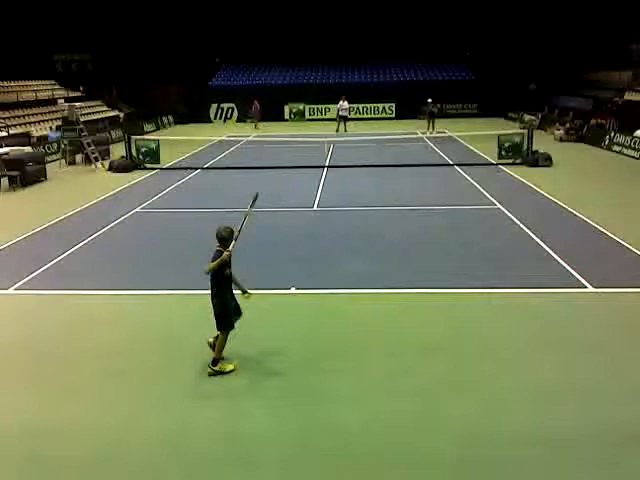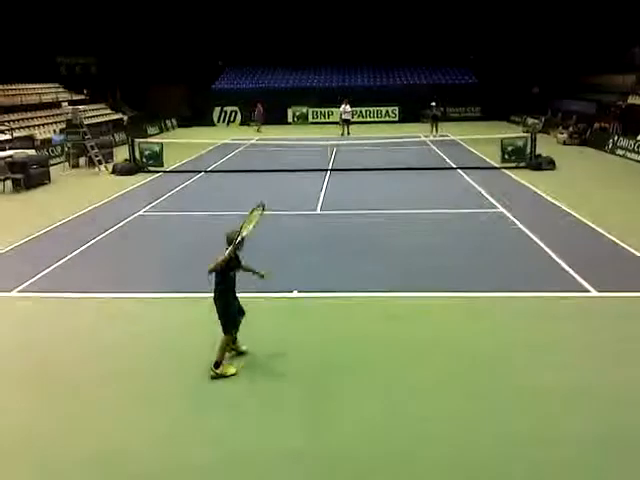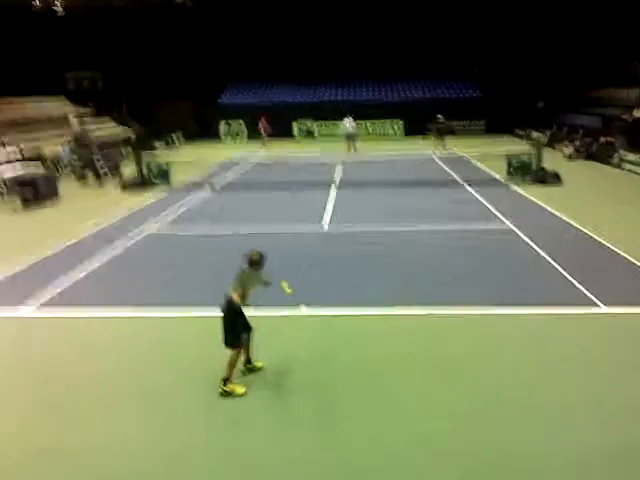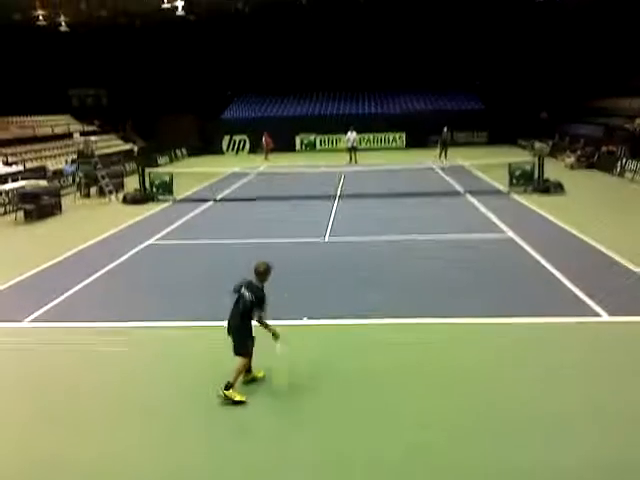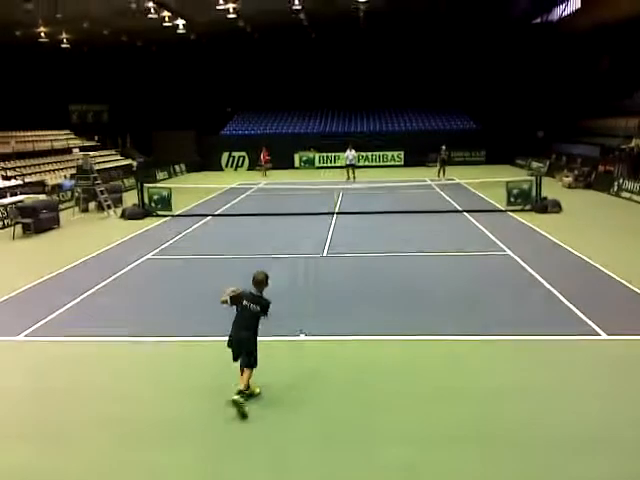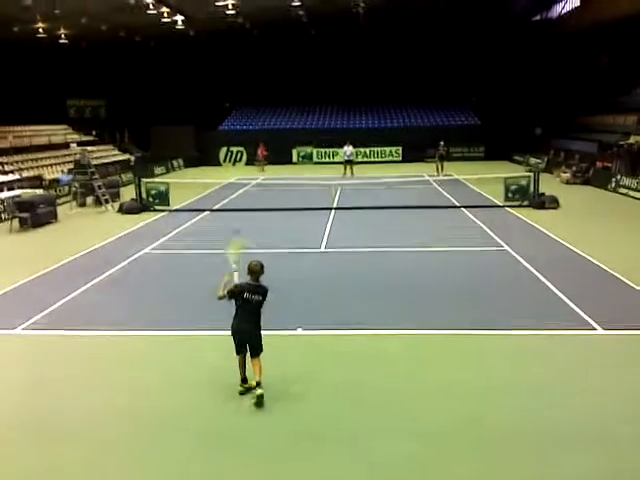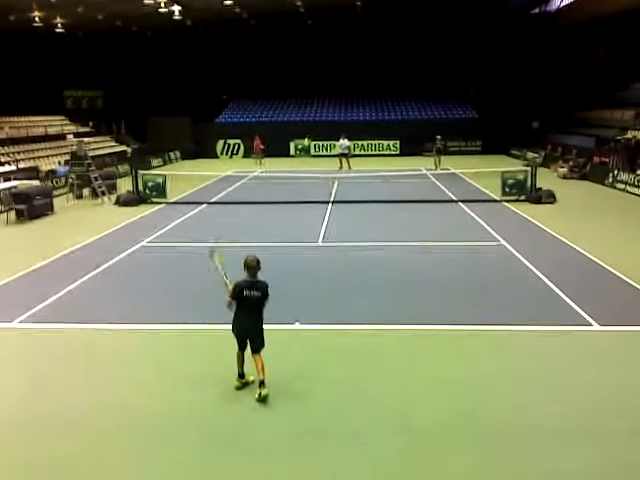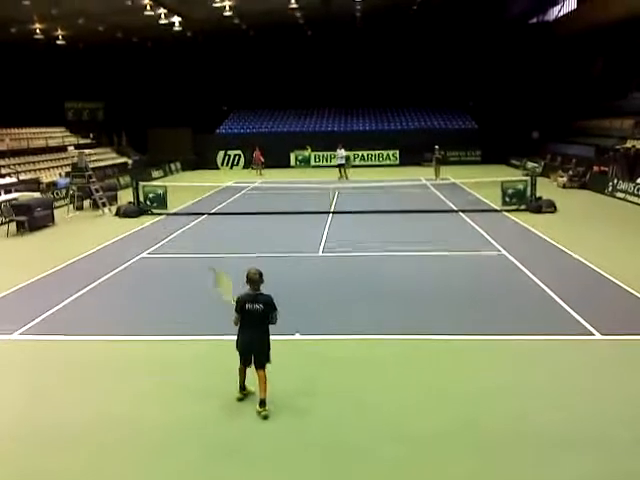
dt=0.2s
person 1, frame 1
left shoulder: (225, 253)
right shoulder: (218, 256)
right elbow: (208, 270)
left wrist: (241, 287)
right wrist: (222, 259)
left hip: (227, 293)
right hip: (220, 297)
left knee: (235, 315)
right knee: (225, 329)
left ankle: (215, 341)
right ankle: (215, 365)
person 1, frame 2
left shoulder: (234, 256)
right shoulder: (226, 258)
left elbow: (240, 266)
right elbow: (210, 270)
left wrist: (256, 272)
right wrist: (221, 260)
left hip: (230, 295)
right hip: (223, 298)
left knee: (238, 317)
right knee: (229, 331)
left ankle: (233, 345)
right ankle: (217, 367)
person 1, frame 3
left shoulder: (246, 274)
right shoulder: (243, 277)
right elbow: (235, 293)
left wrist: (262, 280)
right wrist: (237, 299)
left hip: (235, 311)
right hip: (232, 313)
left knee: (246, 331)
right knee: (236, 347)
left ankle: (248, 363)
right ankle: (226, 385)
person 1, frame 4
left shoulder: (246, 283)
right shoulder: (260, 295)
left elbow: (235, 290)
right elbow: (259, 319)
right wrist: (271, 330)
left hip: (235, 320)
right hip: (240, 324)
left knee: (250, 343)
right knee: (245, 356)
left ankle: (248, 373)
right ankle: (228, 389)
person 1, frame 5
left shoulder: (242, 295)
right shoulder: (265, 303)
left elbow: (223, 300)
left wrist: (229, 291)
left hip: (235, 335)
right hip: (249, 337)
left knee: (244, 361)
right knee: (249, 367)
left ankle: (246, 389)
right ankle: (238, 395)
person 1, frame 6
left shoulder: (239, 287)
right shoulder: (264, 290)
left elbow: (220, 296)
left wrist: (225, 284)
left hip: (238, 327)
right hip: (253, 328)
left knee: (242, 354)
right knee: (255, 357)
left ankle: (244, 383)
right ankle: (258, 387)
person 1, frame 7
left shoulder: (239, 286)
right shoulder: (264, 286)
left elbow: (229, 305)
right elbow: (263, 305)
left wrist: (231, 293)
left hip: (239, 324)
right hip: (256, 325)
left knee: (241, 350)
right knee: (257, 353)
left ankle: (241, 378)
right ankle: (262, 386)
person 1, frame 8
left shoulder: (241, 299)
right shoulder: (268, 299)
left elbow: (236, 322)
right elbow: (274, 320)
left hip: (244, 339)
right hip: (261, 339)
left knee: (243, 365)
right knee: (261, 369)
left ankle: (242, 390)
right ankle: (262, 405)
